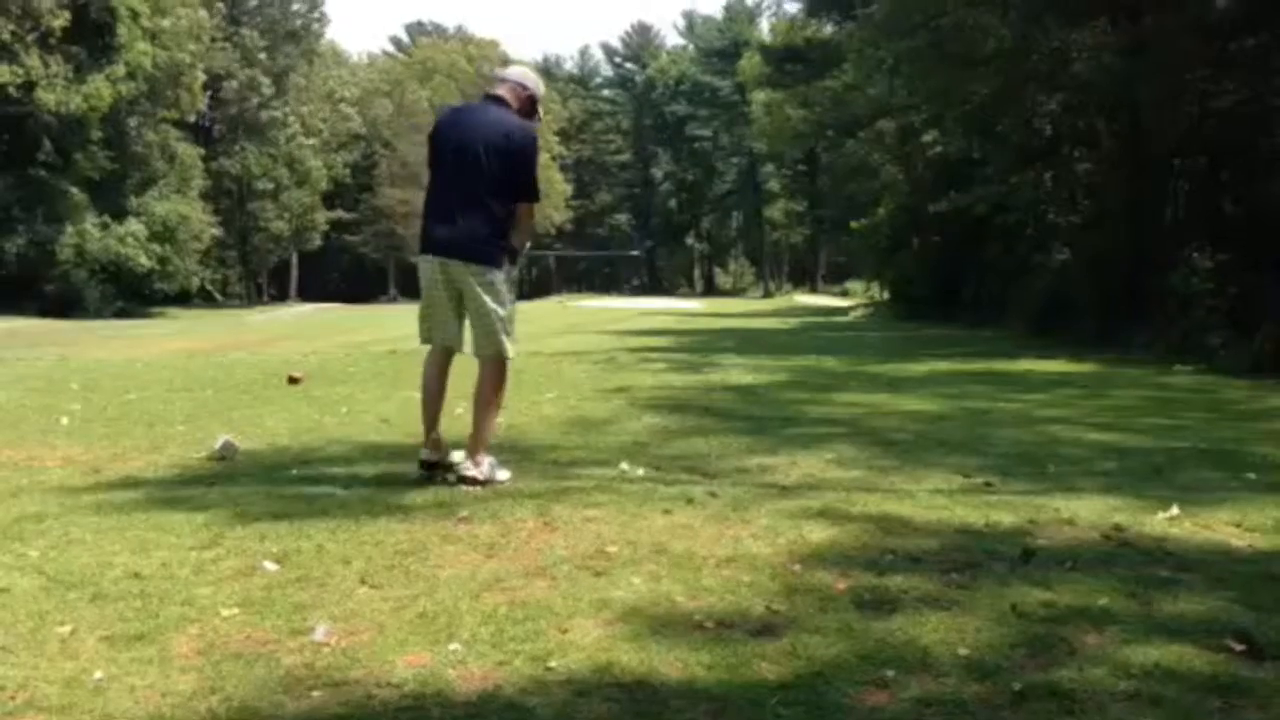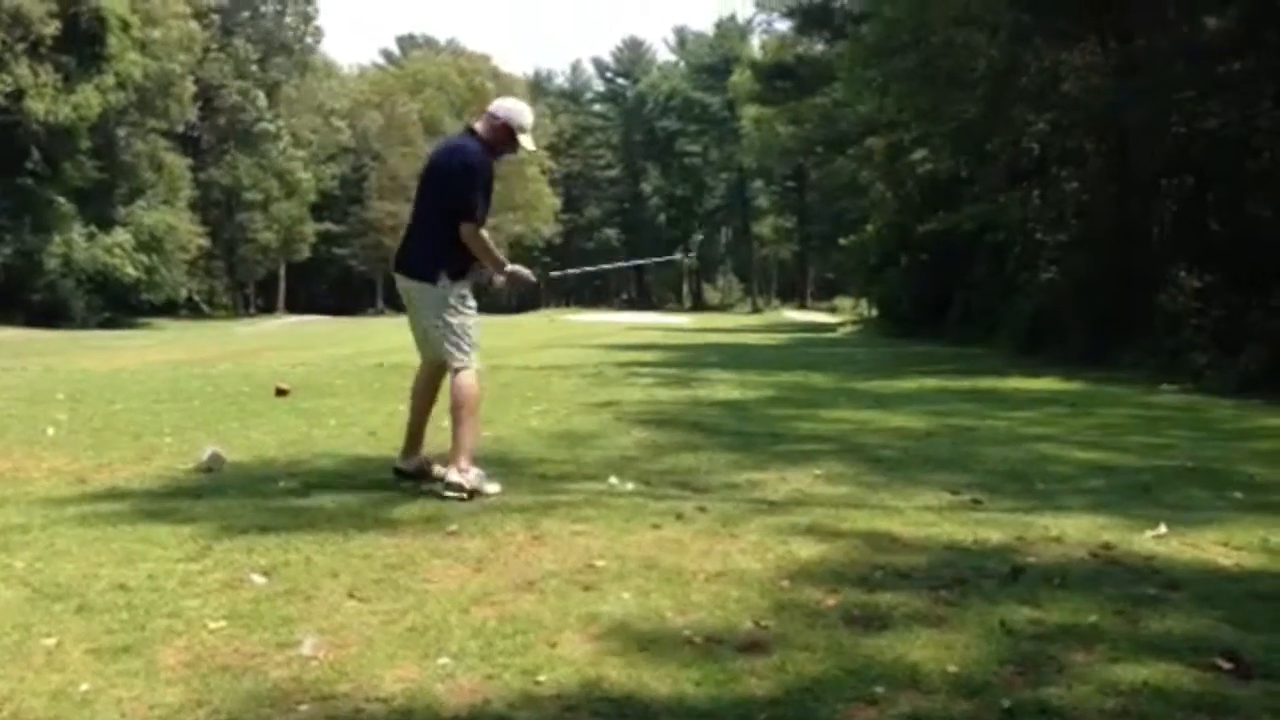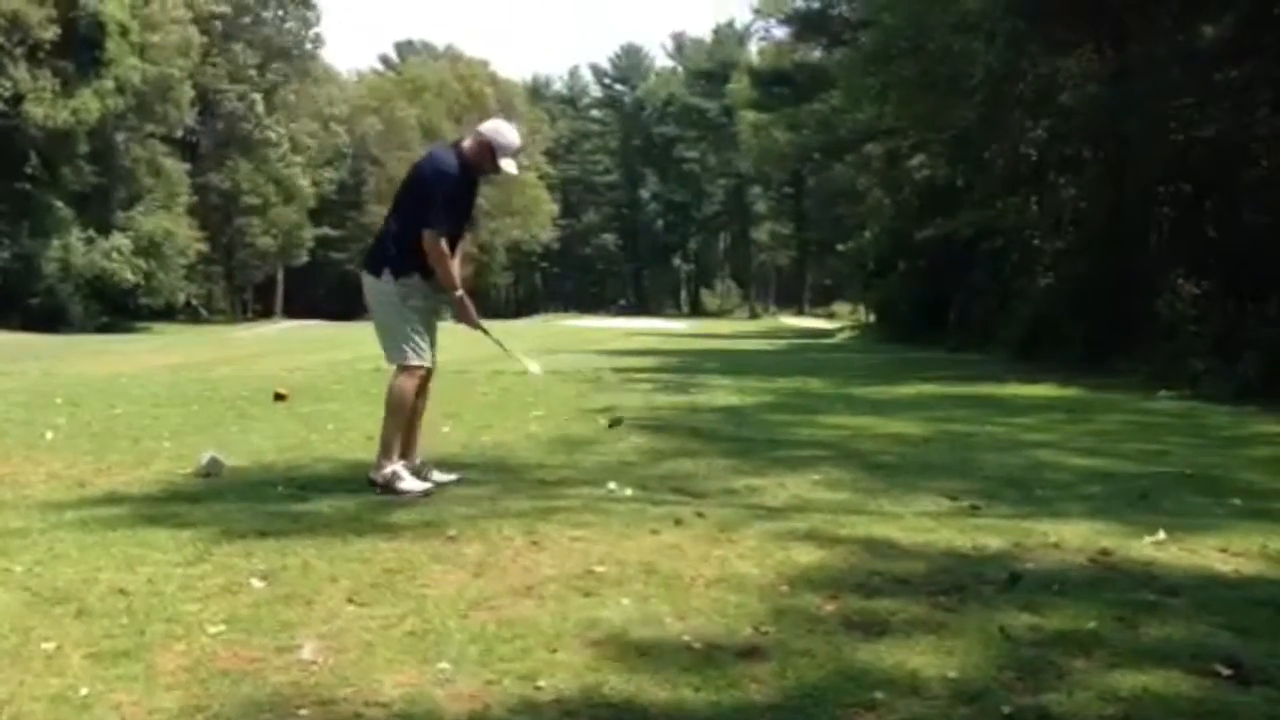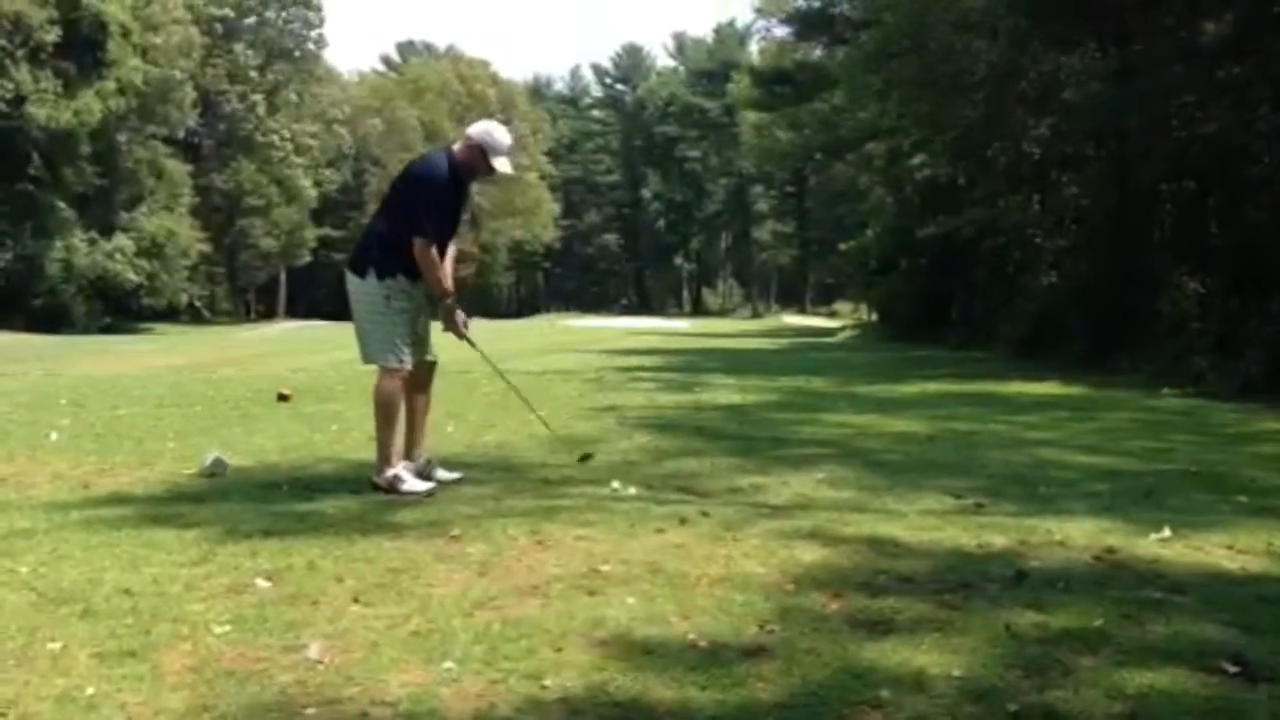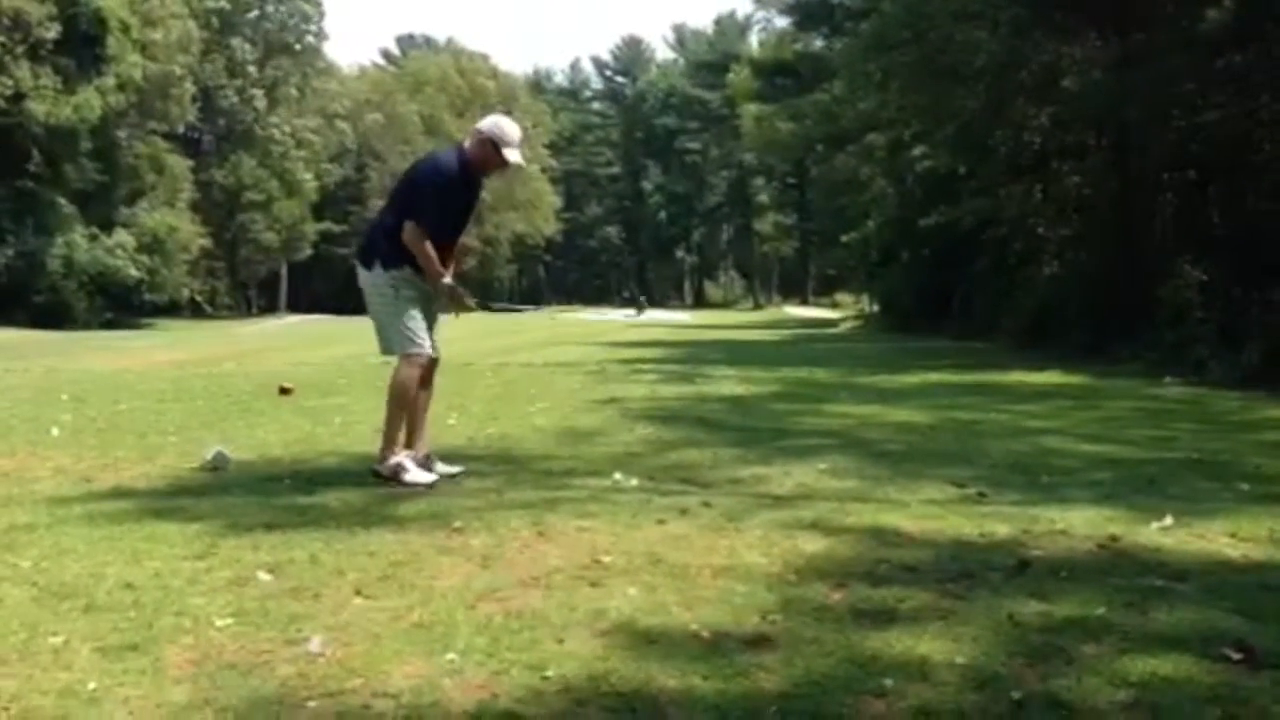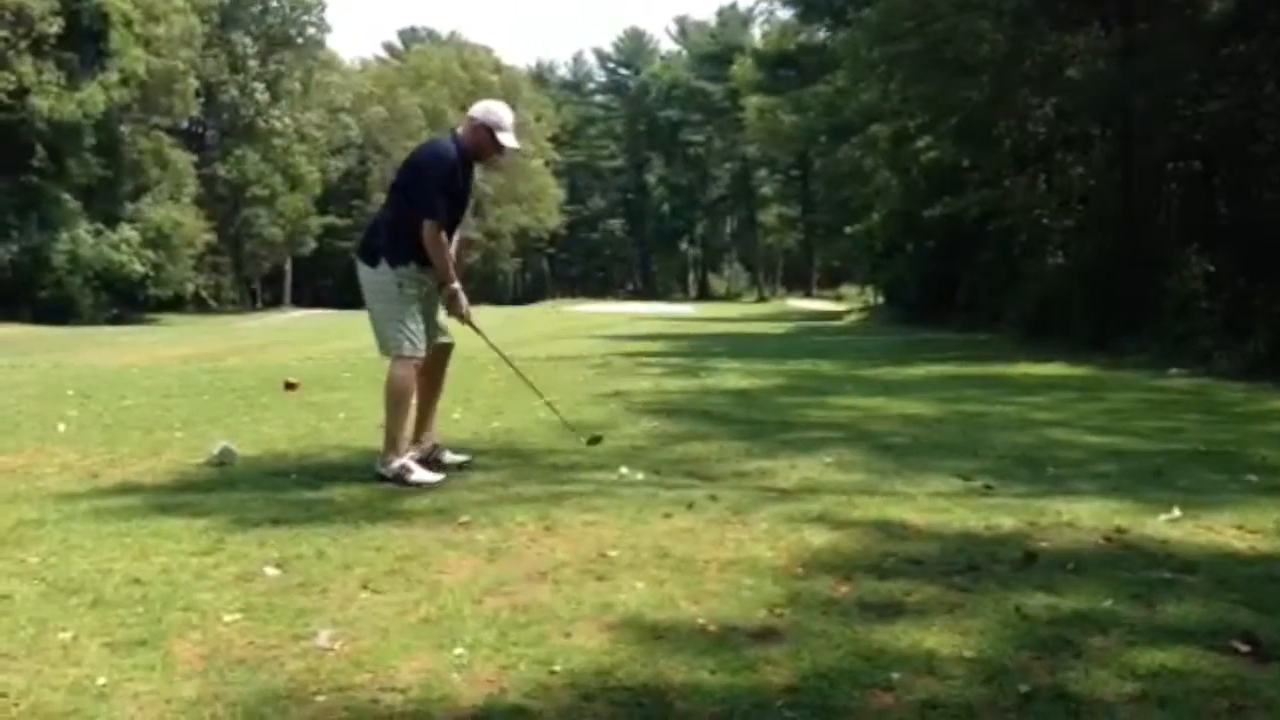
dt=0.5s
person 1, frame 1
left shoulder: (448, 120)
right shoulder: (520, 134)
right elbow: (525, 209)
right wrist: (518, 244)
left hip: (435, 250)
right hip: (485, 256)
left knee: (441, 347)
right knee: (493, 356)
left ankle: (431, 446)
right ankle: (477, 460)
person 1, frame 2
left shoulder: (455, 149)
right shoulder: (474, 159)
right elbow: (470, 232)
left wrist: (488, 267)
right wrist: (505, 269)
left hip: (417, 270)
right hip: (438, 276)
left knee: (435, 361)
right knee: (465, 365)
left ankle: (410, 457)
right ankle: (461, 470)
person 1, frame 3
left shoulder: (462, 173)
right shoulder: (443, 170)
left elbow: (452, 239)
right elbow: (431, 241)
left wrist: (451, 288)
right wrist: (457, 294)
left hip: (413, 277)
right hip: (394, 275)
left knee: (420, 367)
right knee: (413, 366)
left ankle: (409, 461)
right ankle: (385, 466)
person 1, frame 4
left shoulder: (457, 179)
right shoulder: (433, 176)
left elbow: (445, 242)
right elbow: (423, 248)
left wrist: (448, 296)
right wrist: (447, 302)
left hip: (406, 279)
right hip: (378, 276)
left knee: (422, 363)
right knee: (395, 367)
left ankle: (415, 459)
right ankle: (387, 469)
person 1, frame 5
left shoulder: (469, 178)
right shoulder: (440, 171)
right elbow: (412, 234)
left wrist: (445, 281)
right wrist: (445, 284)
left hip: (415, 271)
right hip: (387, 268)
left knee: (427, 359)
right knee: (414, 355)
left ankle: (416, 453)
right ankle: (390, 456)
person 1, frame 6
left shoulder: (461, 162)
right shoulder: (440, 159)
left elbow: (448, 228)
right elbow: (431, 231)
left wrist: (451, 281)
right wrist: (452, 287)
left hip: (414, 266)
right hip: (389, 264)
left knee: (439, 345)
right knee: (408, 354)
left ankle: (423, 443)
right ankle: (393, 458)
